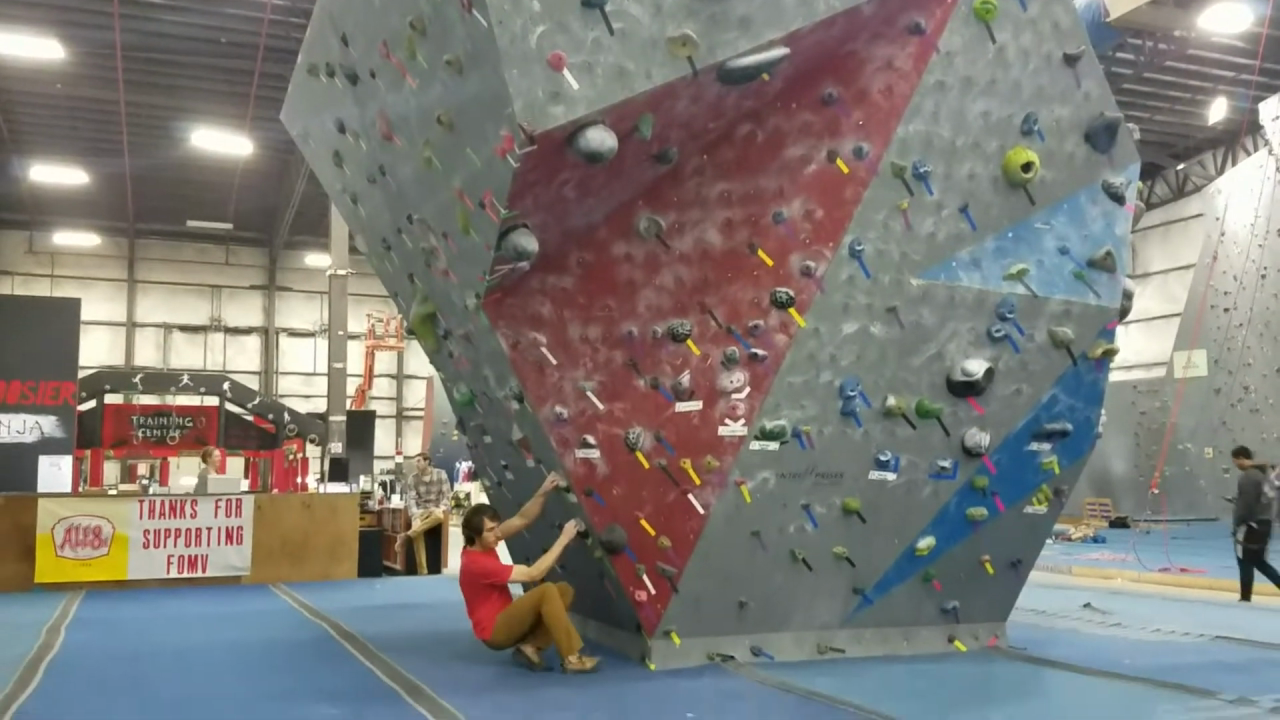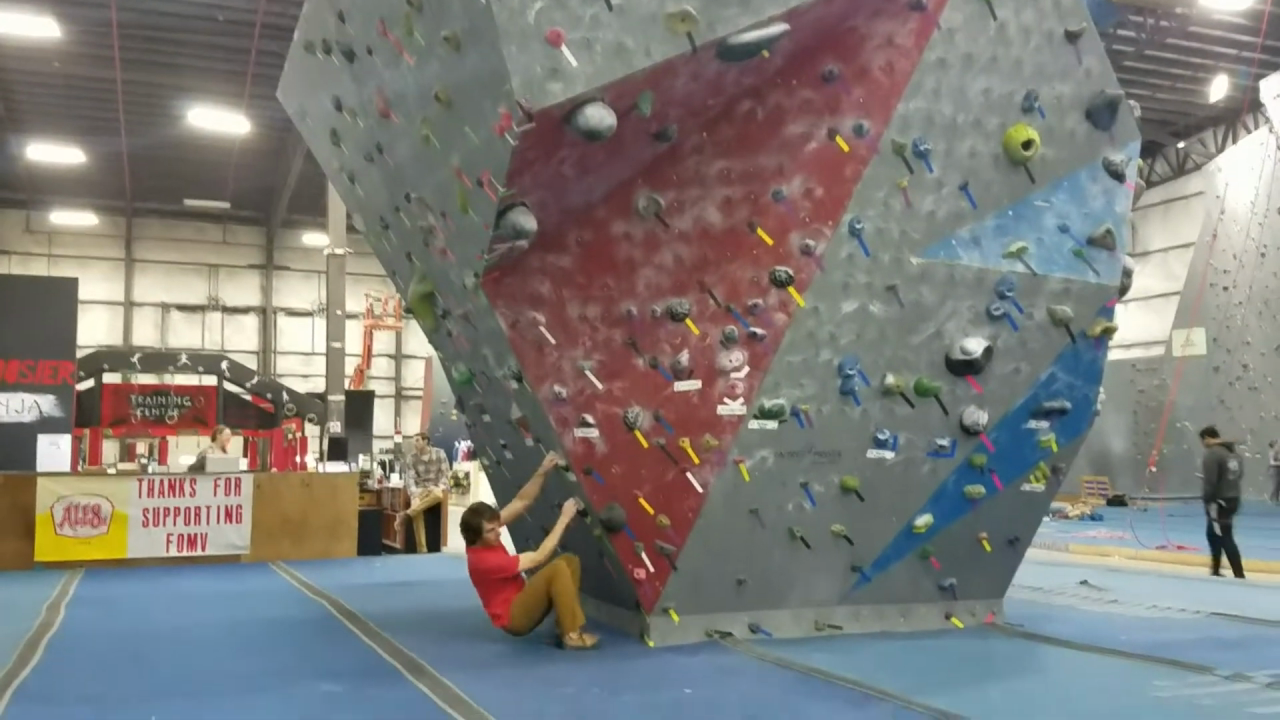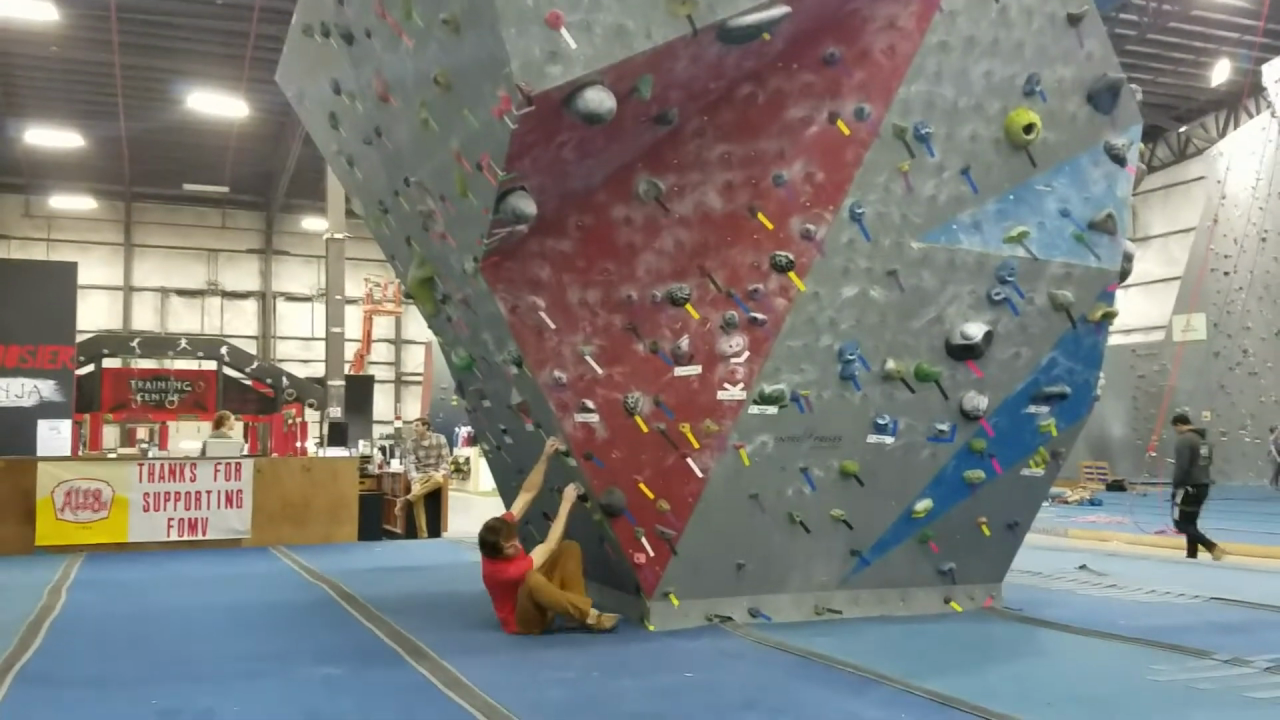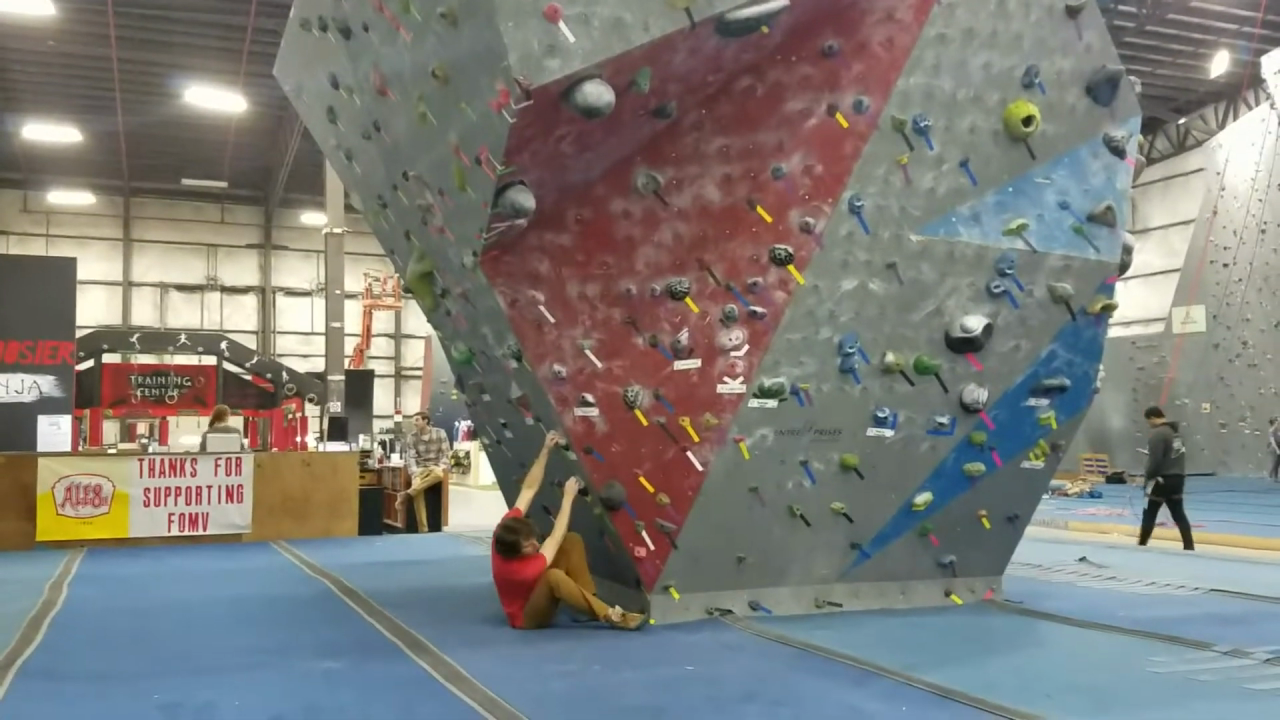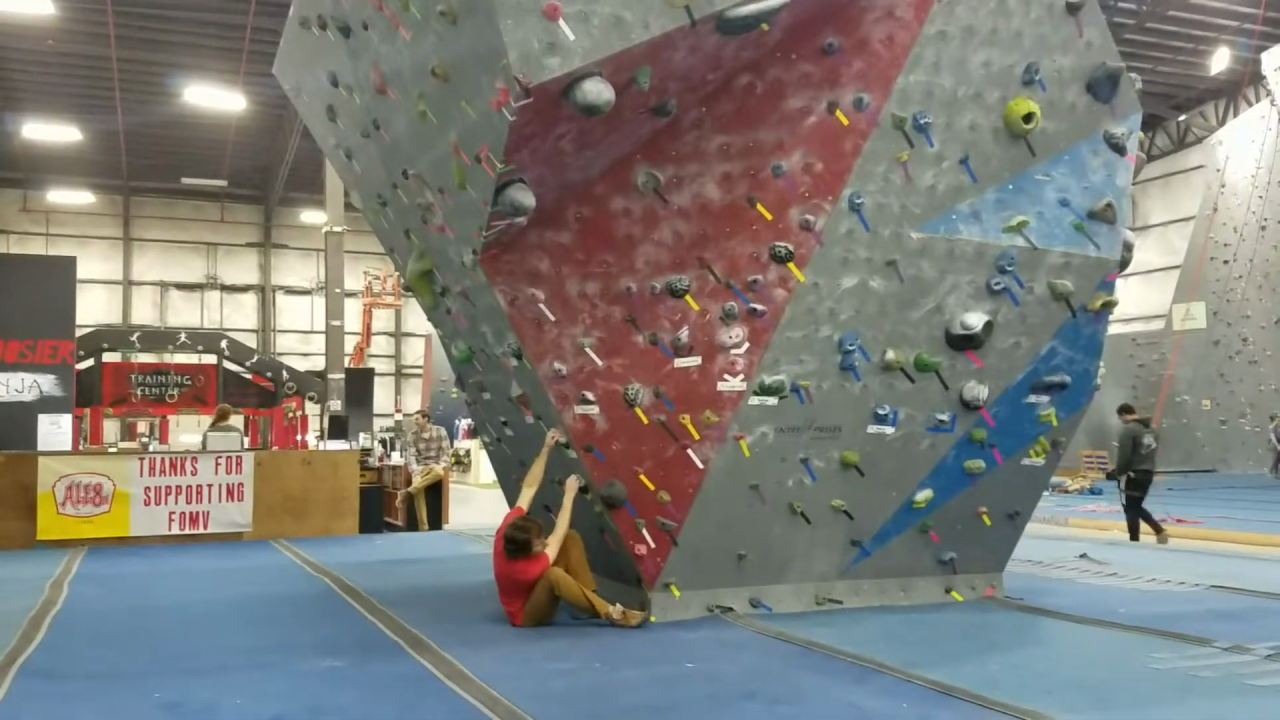
dt=0.3s
person 1, frame 1
left shoulder: (482, 545)
right shoulder: (477, 564)
left elbow: (522, 520)
right elbow: (533, 574)
left wrist: (543, 492)
right wrist: (564, 539)
left hip: (505, 619)
right hip: (495, 632)
left knee: (564, 589)
right knee: (547, 590)
left ankle: (530, 647)
right ankle: (572, 658)
person 1, frame 2
left shoulder: (489, 528)
right shoulder: (484, 560)
left elbow: (521, 502)
right elbow: (538, 558)
left wrist: (542, 472)
right wrist: (564, 518)
left hip: (519, 599)
right hip: (514, 616)
left knee: (570, 560)
right knee: (558, 567)
left ankle: (565, 627)
right ankle: (572, 635)
person 1, frame 3
left shoulder: (501, 531)
right shoulder: (503, 571)
left elbow: (528, 493)
right elbow: (549, 546)
left wrist: (545, 457)
right wrist: (567, 504)
right hip: (522, 623)
left knee: (568, 547)
right knee: (533, 580)
left ankle: (577, 611)
right ankle: (590, 616)
person 1, frame 4
left shoulder: (510, 528)
right shoulder: (521, 570)
left elbow: (528, 490)
right elbow: (556, 539)
left wrist: (546, 450)
right wrist: (568, 497)
left hip: (536, 592)
right hip: (528, 617)
left knee: (573, 540)
right knee: (554, 577)
left ankle: (589, 606)
right ankle: (611, 615)
person 1, frame 5
left shoulder: (507, 532)
right shoulder: (526, 569)
left elbow: (529, 488)
right elbow: (557, 537)
left wrist: (546, 449)
right wrist: (569, 495)
left hip: (534, 592)
right hip: (527, 615)
left knee: (571, 537)
right knee: (553, 574)
left ankle: (591, 603)
right ankle: (611, 612)
